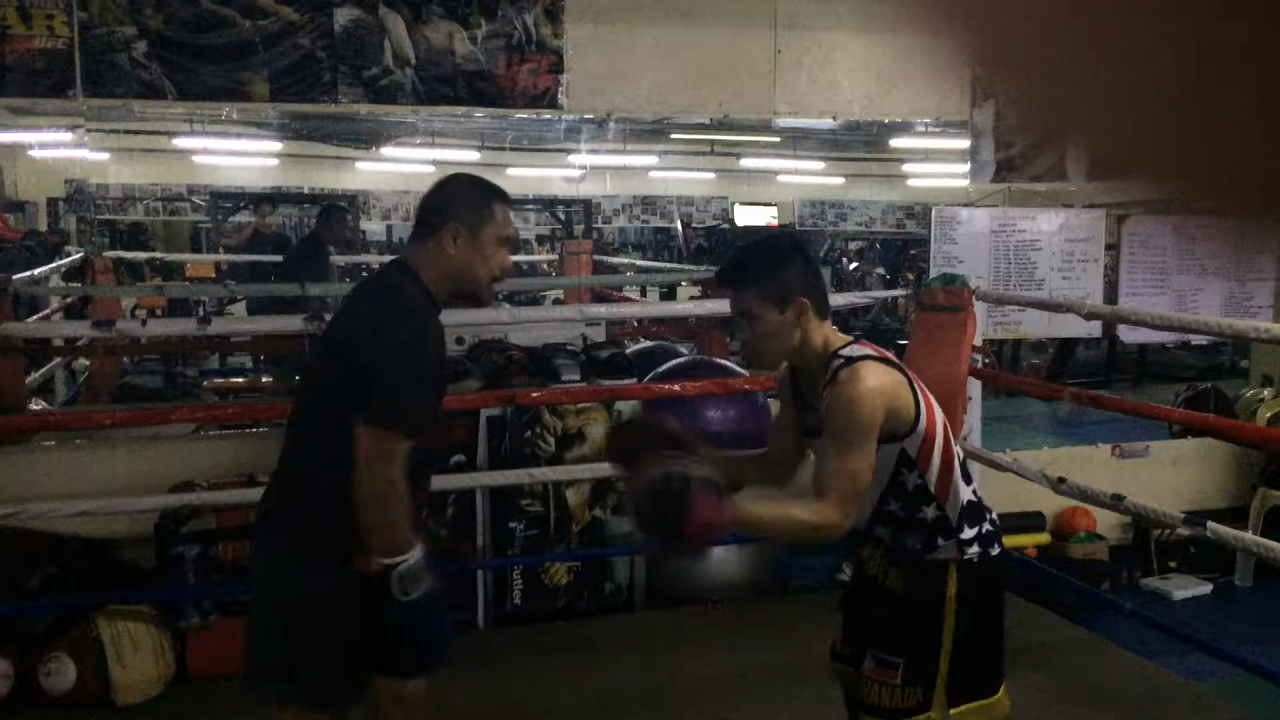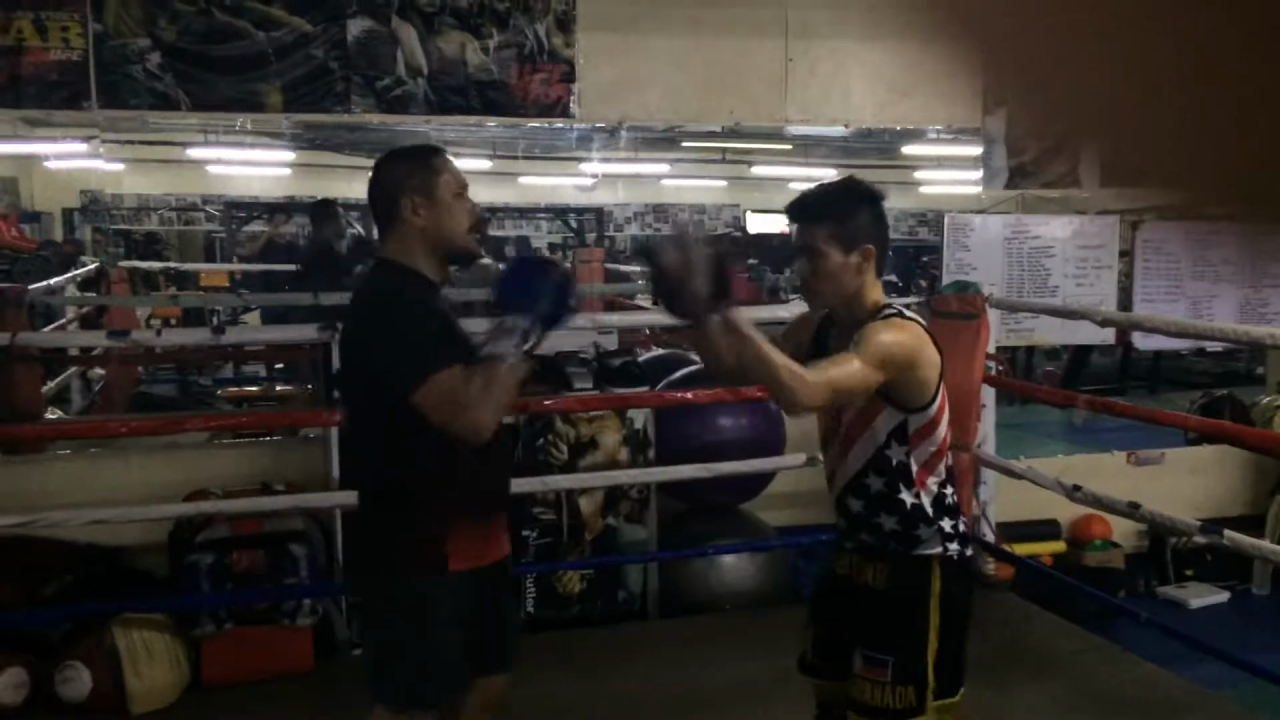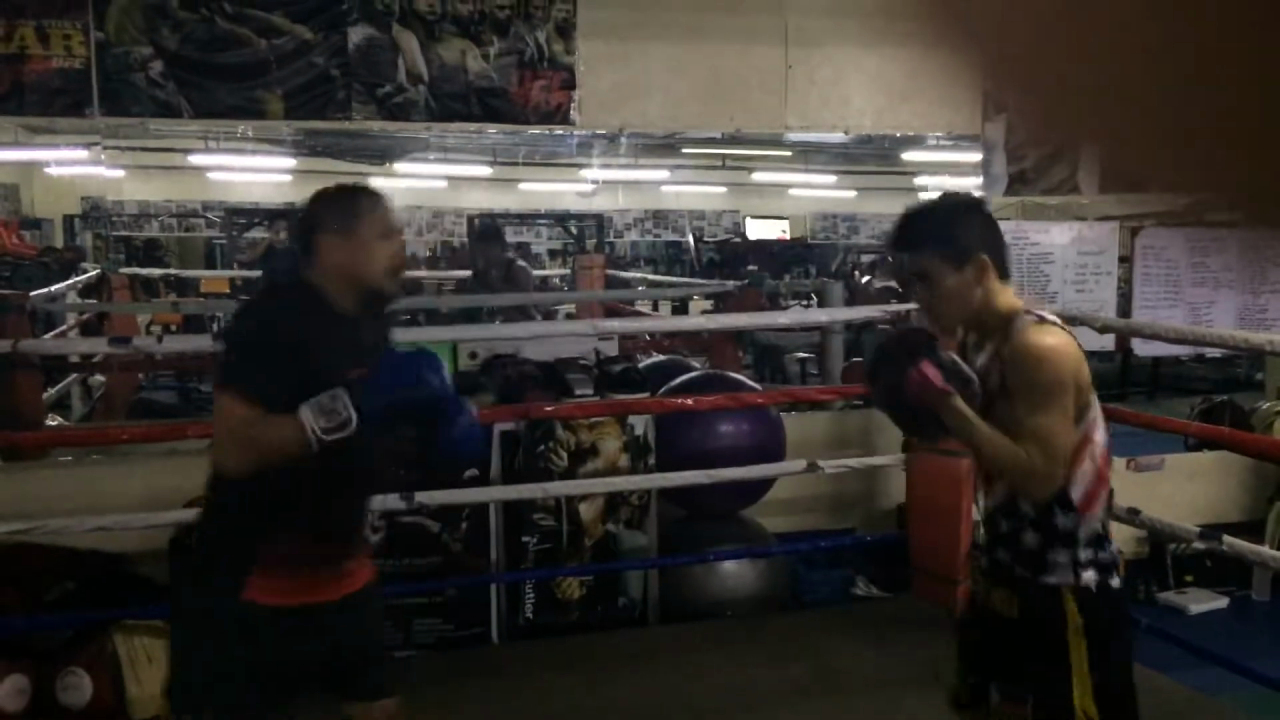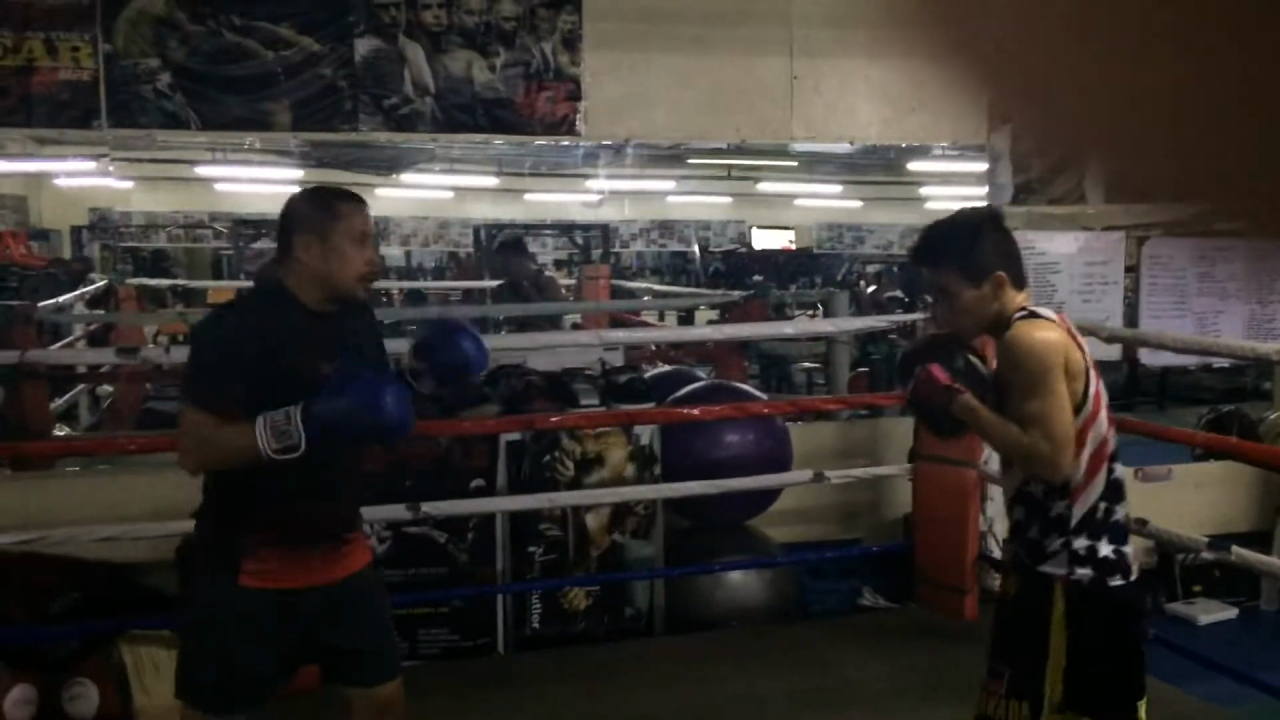
dt=0.7s
person 1, frame 1
left shoulder: (391, 299)
right shoulder: (405, 324)
right elbow: (379, 478)
right wrist: (413, 588)
left hip: (360, 548)
right hip: (319, 554)
person 1, frame 2
left shoulder: (416, 295)
right shoulder: (393, 307)
left elbow: (470, 404)
right elbow: (473, 416)
left hip: (468, 541)
right hip: (407, 551)
person 1, frame 3
left shoulder: (367, 325)
right shoulder: (273, 321)
right elbow: (236, 449)
left wrist: (425, 414)
right wrist: (352, 407)
left hip: (338, 573)
right hip: (249, 582)
person 1, frame 4
left shoulder: (354, 322)
right shoulder: (239, 327)
right elbow: (196, 450)
right wrist: (312, 420)
left hip: (339, 555)
right hip: (253, 567)
person 2, frame 1
left shoulder: (860, 386)
right shoulder: (798, 375)
left elbow: (831, 514)
right elbow: (776, 465)
left wrist: (720, 514)
right wrist: (688, 460)
left hip: (949, 562)
right hip: (892, 551)
person 2, frame 2
left shoulder: (896, 340)
right shoulder: (820, 328)
left elbow: (802, 394)
right elbow: (743, 368)
left wrist: (721, 312)
right wrist: (701, 302)
left hip: (920, 563)
right hip: (861, 552)
person 2, frame 3
left shoulder: (1040, 348)
right shoulder: (975, 342)
left elbow: (1040, 474)
left wrist: (943, 402)
right wrist: (926, 400)
left hip: (1062, 589)
right hip: (1005, 574)
person 2, frame 4
left shoulder: (1030, 342)
right shoulder: (1044, 332)
left elbow: (1051, 458)
left wrist: (957, 400)
right wrist: (970, 396)
left hip: (1066, 576)
right hip: (1093, 566)
